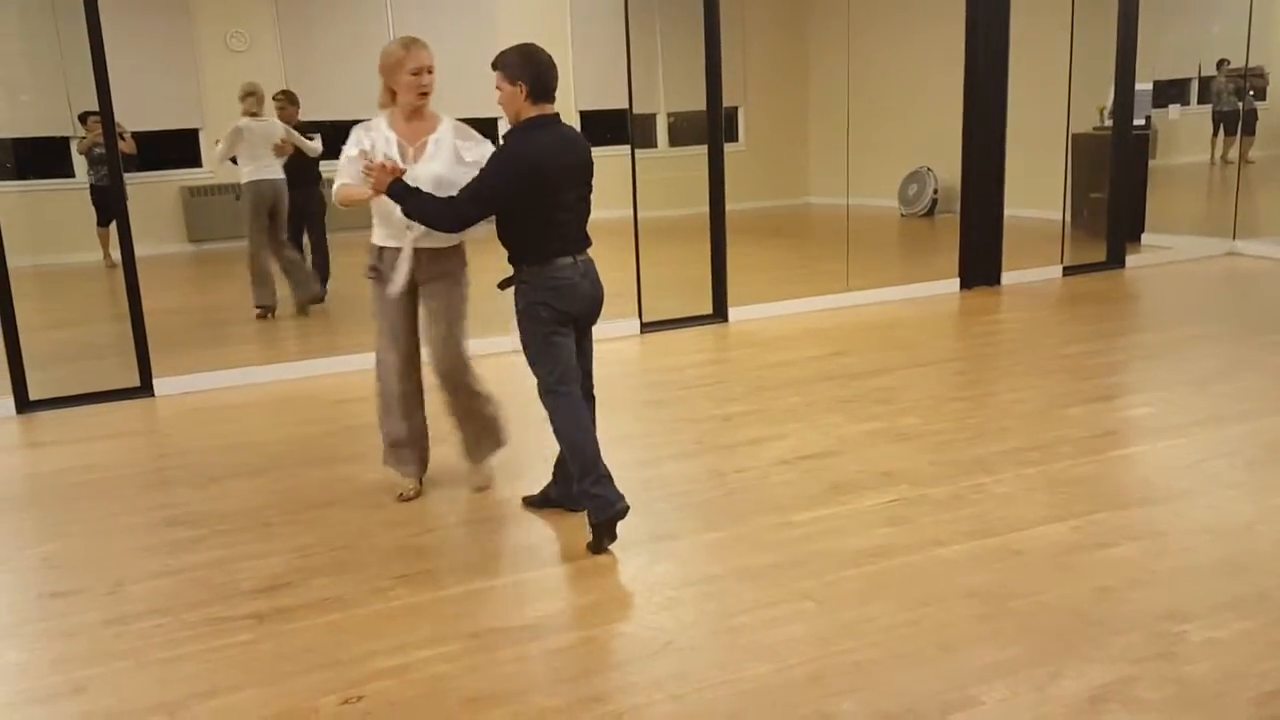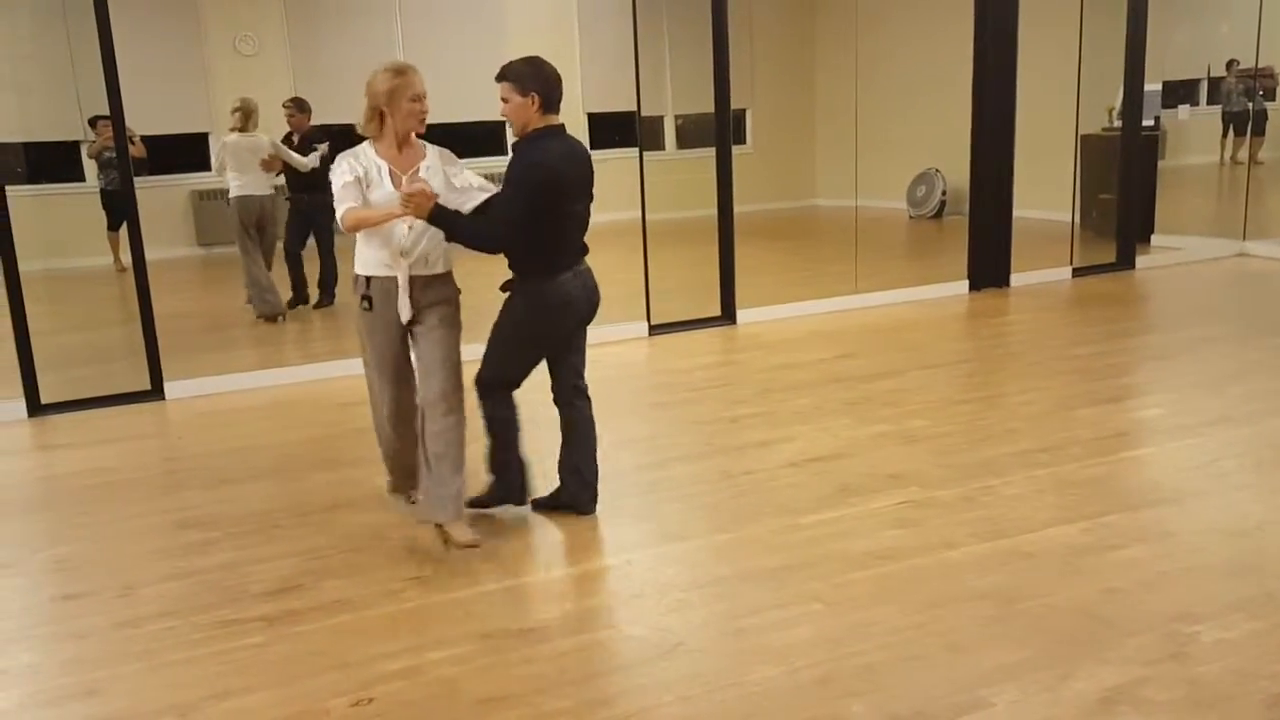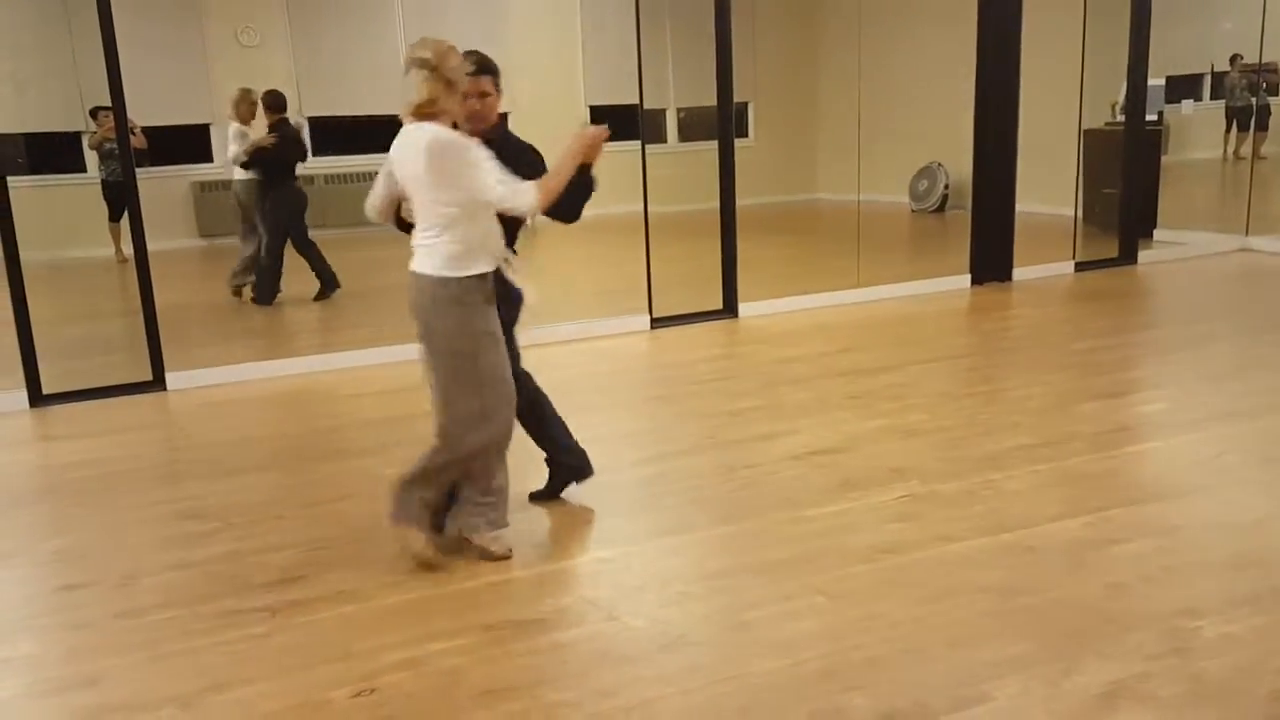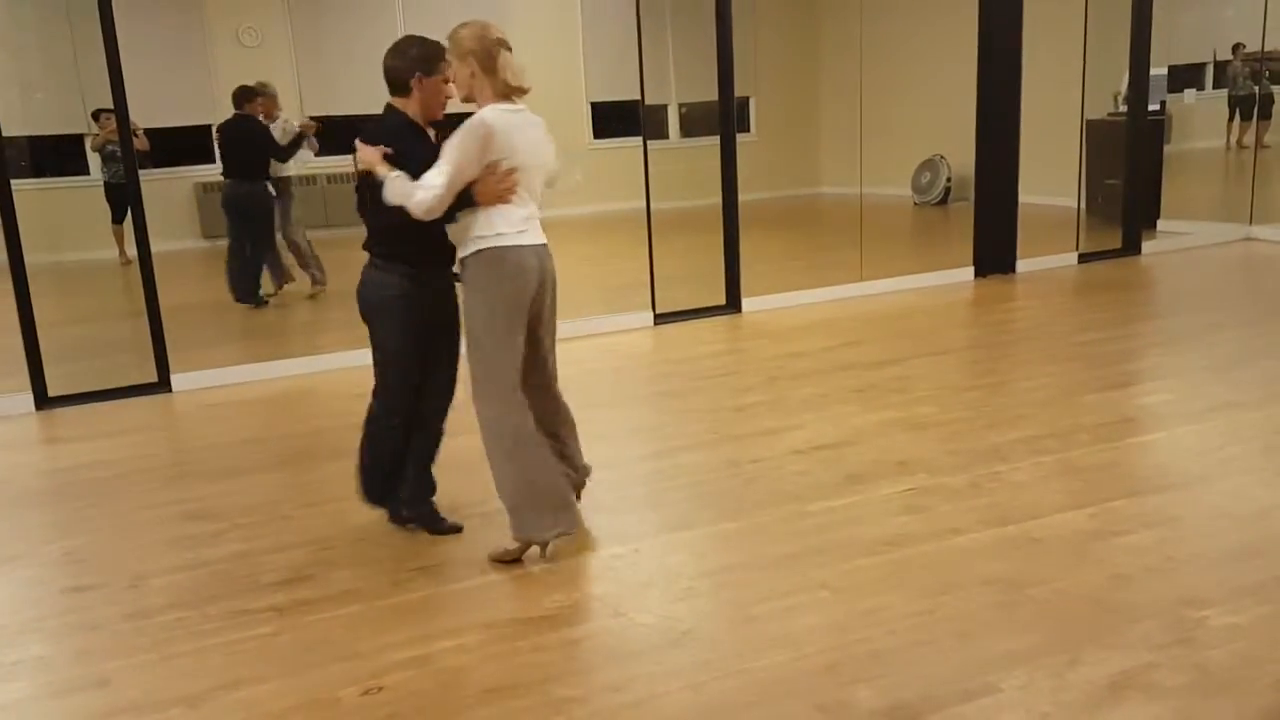
dt=0.5s
person 1, frame 1
left shoulder: (456, 135)
right shoulder: (367, 135)
right elbow: (342, 193)
right wrist: (374, 189)
left hip: (443, 258)
right hip: (390, 259)
left knee: (449, 359)
right knee: (396, 366)
left ankle: (480, 447)
right ankle: (410, 463)
person 1, frame 2
left shoulder: (440, 161)
right shoulder: (354, 162)
left elbow: (491, 199)
right elbow: (348, 218)
right wrist: (398, 210)
left hip: (435, 288)
right hip: (379, 289)
left knee: (441, 393)
right knee: (392, 396)
left ankle: (448, 510)
right ankle: (408, 480)
person 1, frame 3
left shoulder: (406, 144)
right shoulder: (452, 145)
left elbow: (378, 209)
right elbow: (524, 201)
right wrist: (574, 155)
left hip: (434, 281)
right hip: (456, 287)
left knee: (492, 404)
right knee: (480, 412)
left ankle: (473, 517)
right ankle: (412, 508)
person 1, frame 4
left shoulder: (480, 127)
right shoulder: (532, 124)
left elbow: (427, 202)
left wrist: (378, 166)
left hip: (492, 263)
right hip: (535, 257)
left knee: (499, 395)
right knee: (536, 379)
left ankle: (541, 519)
right ankle: (566, 476)
person 2, frame 1
left shoulder: (518, 153)
right shoulder: (575, 143)
left elbow: (457, 215)
left wrist: (394, 188)
left hip: (544, 284)
right hip: (583, 275)
left knee: (560, 394)
right knee: (577, 387)
left ankle: (602, 499)
right ankle: (569, 485)
person 2, frame 2
left shoulder: (532, 163)
right shoulder: (575, 152)
left elbow: (496, 236)
left wrist: (434, 213)
left hip: (542, 291)
right hip: (578, 282)
left knee: (493, 383)
right knee: (571, 390)
left ankle: (509, 483)
right ankle: (578, 489)
person 2, frame 3
left shoulder: (515, 155)
left elbow: (565, 209)
left wrist: (583, 168)
right wrist: (408, 210)
left hip: (490, 287)
right knee: (507, 377)
right ankle: (568, 460)
person 2, frame 4
left shoulder: (426, 141)
right shoulder: (383, 142)
right elbow: (403, 210)
right wrist: (470, 197)
left hip: (435, 283)
right hip: (396, 287)
left knee: (436, 394)
right knee: (395, 397)
left ankle: (412, 495)
right ankle: (385, 490)
person 3, frame 1
left shoulder: (238, 129)
right shoulder: (279, 126)
left elbow: (220, 157)
right elbow: (314, 150)
left wrist: (222, 145)
right wrist: (317, 141)
left hip: (254, 187)
right hip: (279, 185)
left knee: (259, 246)
right knee: (279, 242)
left ankle: (267, 303)
right ankle: (306, 291)
person 3, frame 2
left shoulder: (227, 143)
right shoulder: (268, 142)
left elbow: (218, 169)
right elbow: (303, 165)
right wrist: (319, 152)
left hip: (242, 202)
right hip: (266, 200)
left knee: (251, 256)
right knee: (264, 255)
left ankle: (271, 306)
right ankle: (261, 301)
person 3, frame 3
left shoulder: (236, 128)
right shoulder: (239, 131)
right elbow: (233, 157)
right wrist: (252, 144)
left hip: (241, 185)
right hip: (251, 186)
left knee: (250, 236)
left ankle: (239, 278)
person 3, frame 4
left shoulder: (286, 124)
left elbow: (312, 149)
left wrist: (307, 135)
left hip: (282, 182)
left knee: (292, 233)
left ankle: (317, 278)
right ankle: (280, 278)
person 4, frame 1
left shoulder: (309, 132)
left elbow: (312, 155)
left wrist: (292, 151)
left hip: (311, 194)
right hip: (288, 195)
left knee: (317, 241)
right knee: (293, 241)
left ankle: (318, 286)
person 4, frame 2
left shoulder: (318, 140)
right shoulder: (287, 141)
left elbow: (312, 169)
right elbow: (275, 168)
left wrist: (283, 166)
left hip: (320, 200)
right hip: (297, 202)
left knee: (325, 248)
right knee: (291, 248)
left ankle: (327, 293)
right ankle: (299, 292)
person 4, frame 3
left shoulder: (275, 135)
right shoulder: (291, 132)
left elbow: (249, 163)
right elbow: (302, 155)
left wrist: (246, 156)
left hip: (281, 195)
right hip: (291, 191)
left knee: (288, 242)
right knee: (287, 242)
person 4, frame 4
left shoulder: (223, 129)
right shoulder: (258, 130)
right elbow: (282, 155)
right wrist: (302, 134)
left hip: (232, 191)
right hip: (256, 191)
left knee: (237, 242)
right knee: (261, 242)
left ankle: (241, 290)
right ankle: (250, 291)
